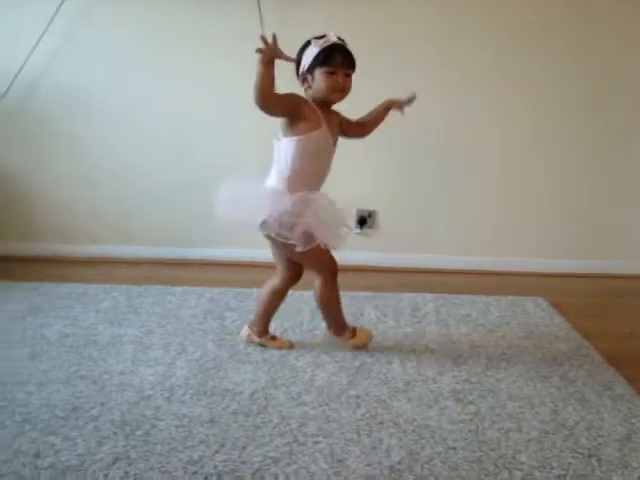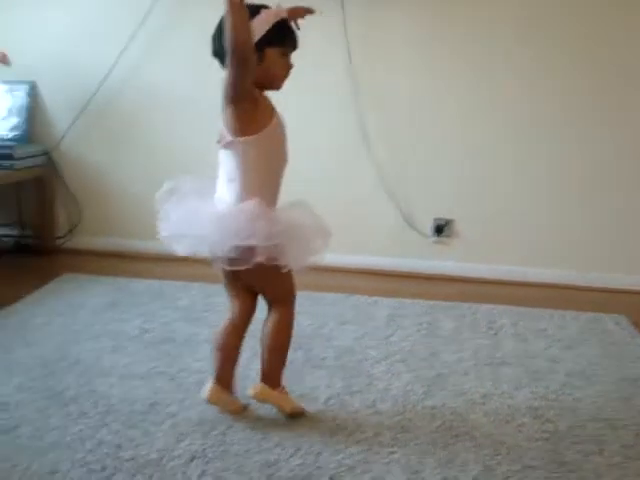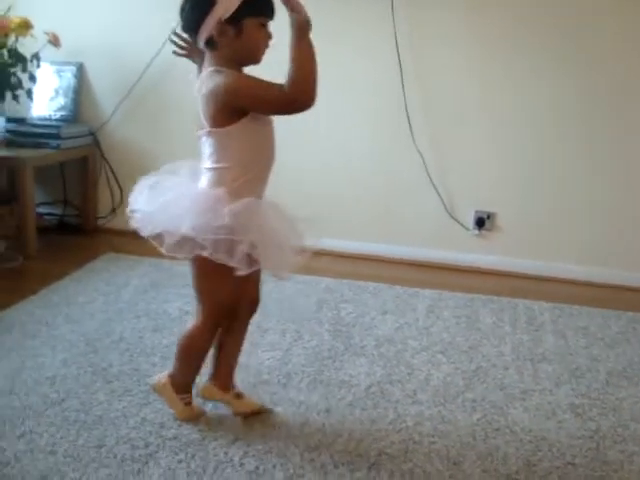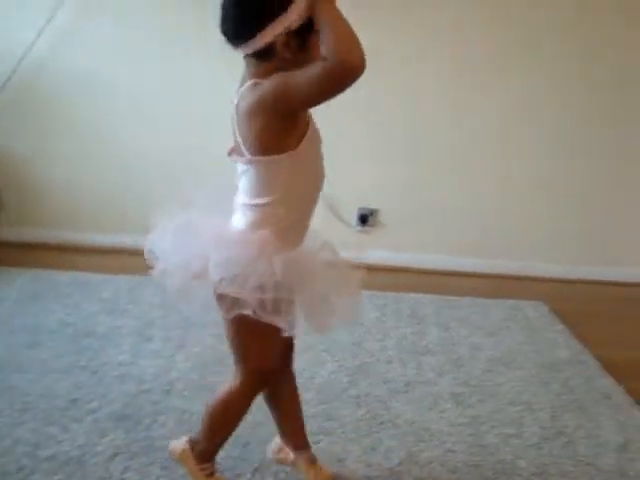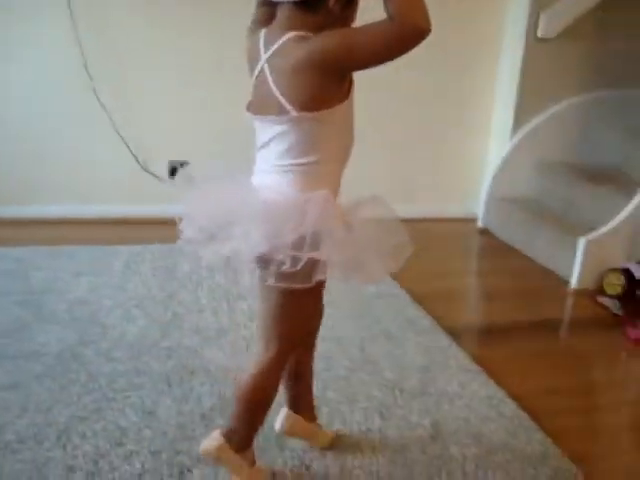
dt=1s
person 1, frame 1
left shoulder: (331, 118)
right shoulder: (297, 106)
left elbow: (360, 128)
right elbow: (264, 102)
left wrist: (388, 106)
right wrist: (267, 62)
left hip: (295, 208)
right hip: (283, 210)
left knee: (288, 274)
right knee: (327, 270)
left ankle: (256, 329)
right ankle: (341, 331)
person 1, frame 2
left shoulder: (246, 95)
right shoulder: (240, 94)
left elbow: (258, 56)
right elbow: (239, 49)
left hip: (229, 220)
right hip: (244, 225)
left knee: (243, 308)
right knee: (283, 301)
left ankle: (221, 386)
right ankle: (270, 384)
person 1, frame 3
left shoulder: (219, 78)
right shoulder: (227, 85)
right elbow: (300, 97)
left wrist: (203, 60)
left hip: (236, 215)
right hip: (218, 218)
left knee: (245, 306)
right knee: (213, 314)
left ankle: (222, 384)
right ankle: (175, 386)
person 1, frame 4
left shoulder: (264, 87)
right shoulder: (271, 95)
right elbow: (348, 64)
left hip: (265, 256)
right hip: (256, 261)
left knee: (277, 364)
right knee: (253, 374)
person 1, frame 5
right shoulder: (321, 52)
left hip: (269, 207)
right hip: (295, 220)
left knee: (299, 329)
right knee: (281, 346)
left ankle: (301, 414)
